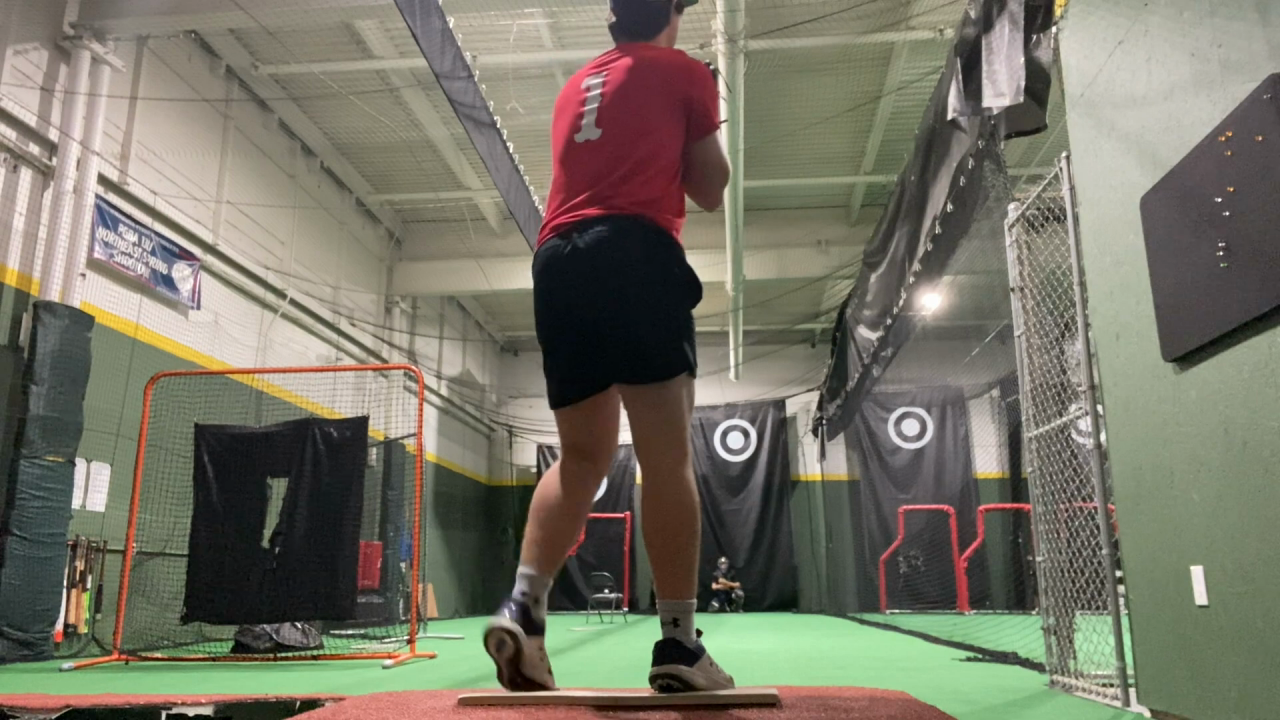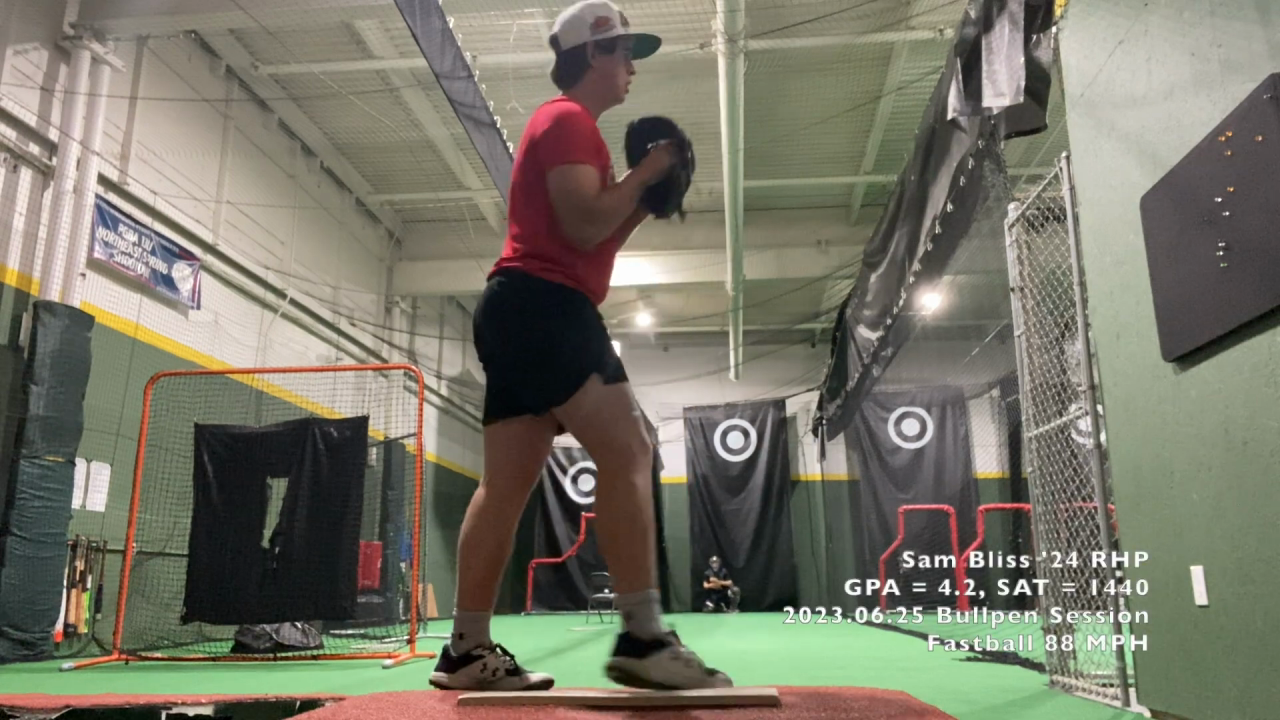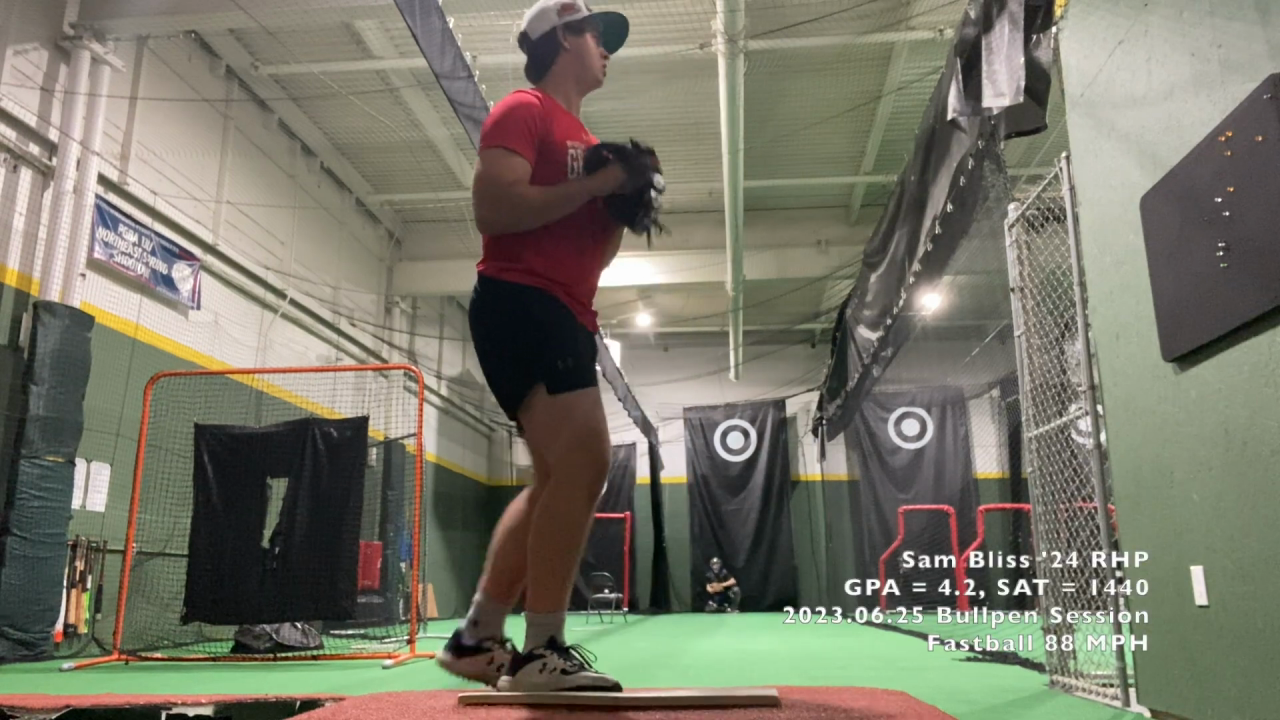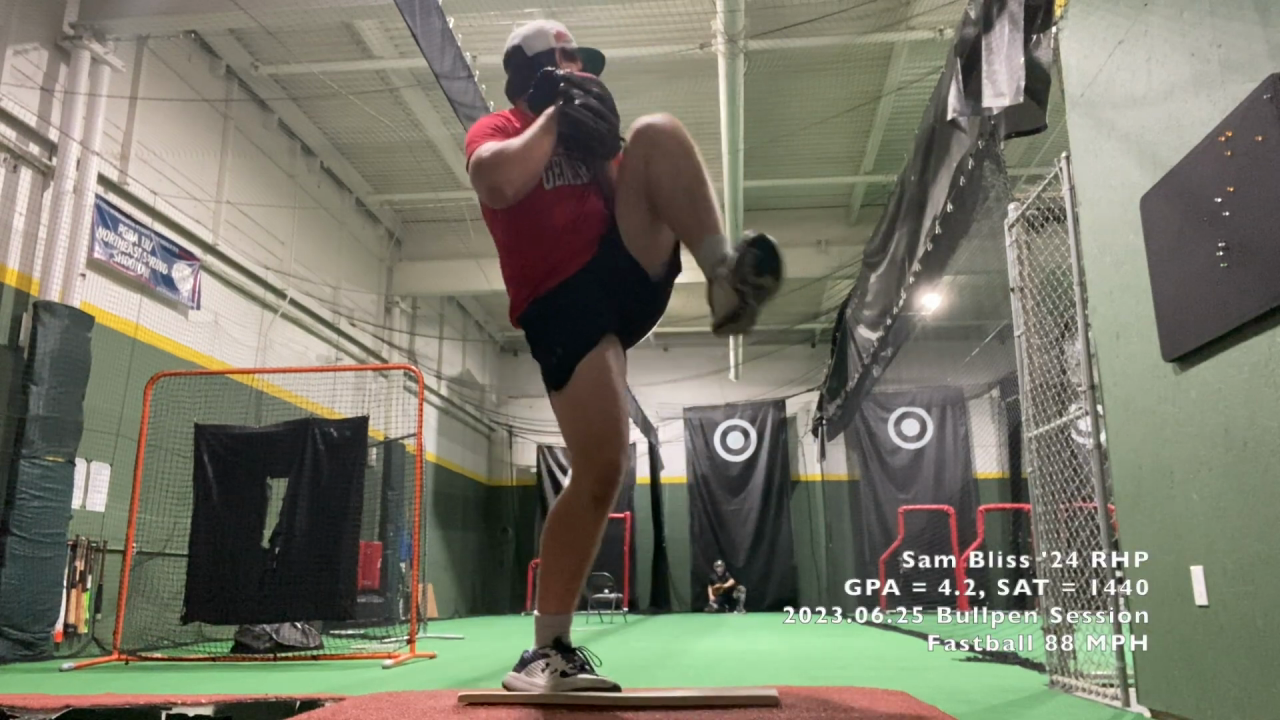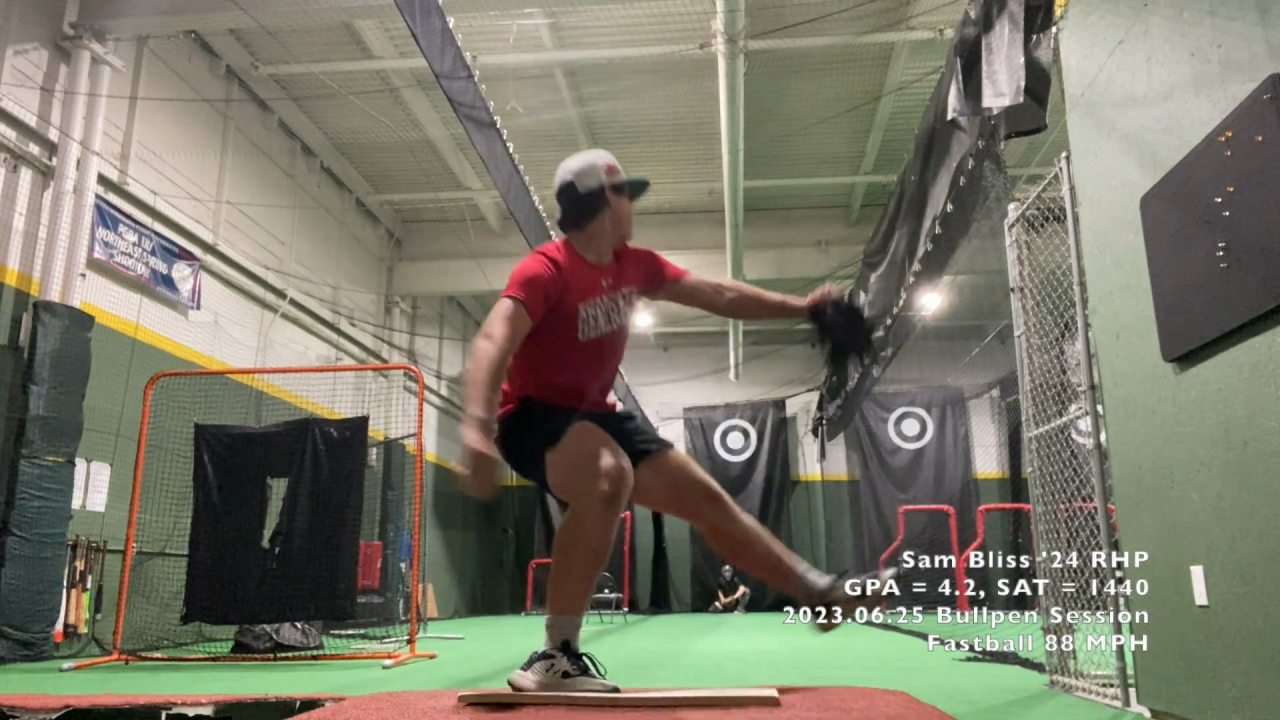
dt=0.5s
person 1, frame 1
left shoulder: (576, 86)
right shoulder: (686, 73)
right elbow: (709, 193)
left hip: (560, 259)
right hip: (635, 258)
left knee: (580, 462)
right knee: (667, 457)
left ankle: (523, 605)
right ankle: (679, 643)
person 1, frame 2
left shoulder: (563, 127)
right shoulder: (568, 122)
left elbow: (593, 238)
right elbow: (584, 226)
left wrist: (640, 197)
right wrist: (646, 174)
left hip: (525, 313)
right hip: (541, 306)
left knee: (505, 483)
right knee: (625, 453)
left ankle: (468, 649)
right ankle: (643, 634)
person 1, frame 3
left shoulder: (584, 138)
right shoulder: (524, 111)
right elbow: (492, 210)
left wrist: (617, 207)
right wrist: (591, 188)
left hip: (564, 319)
right hip: (521, 307)
left knee: (558, 479)
right knee: (584, 462)
left ankle: (479, 636)
right ankle: (541, 650)
person 1, frame 4
right shoulder: (493, 132)
left elbow: (627, 199)
right elbow: (503, 180)
left wrist: (603, 153)
right wrist: (553, 114)
left hip: (625, 275)
right hip: (562, 305)
left knee: (659, 131)
right knee: (601, 462)
left ankle: (728, 277)
right ankle: (547, 653)
person 1, frame 5
left shoulder: (634, 264)
right shoulder: (546, 270)
left elbow: (714, 294)
right elbow: (492, 339)
left wrist: (800, 308)
right wrist: (475, 425)
left hip: (595, 416)
right hip: (536, 419)
left knee: (706, 498)
right knee: (608, 476)
left ankle: (816, 587)
right ankle: (555, 654)
